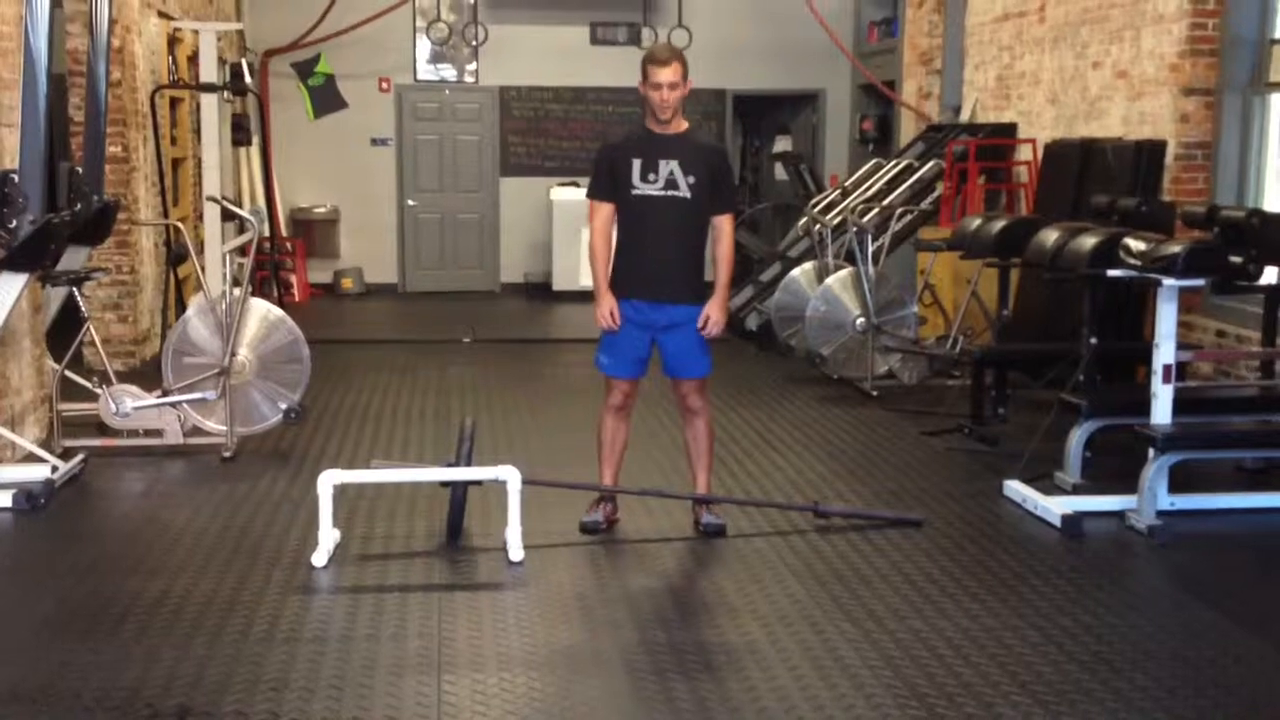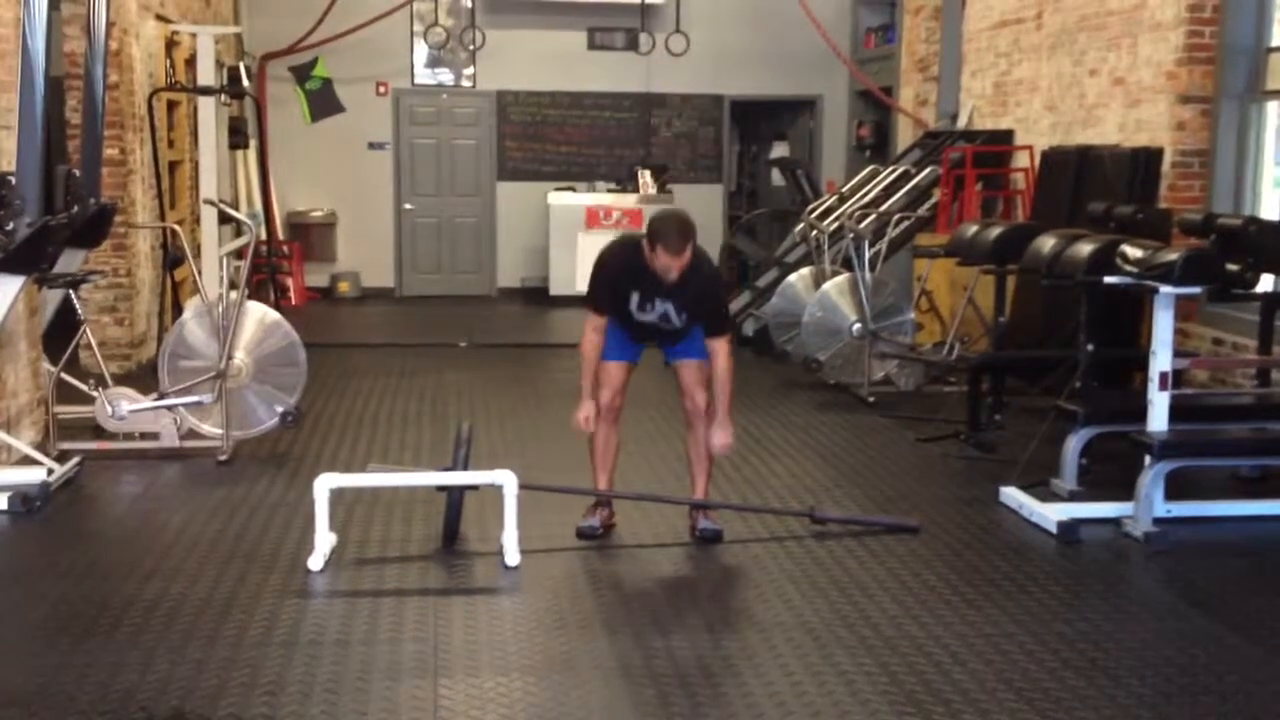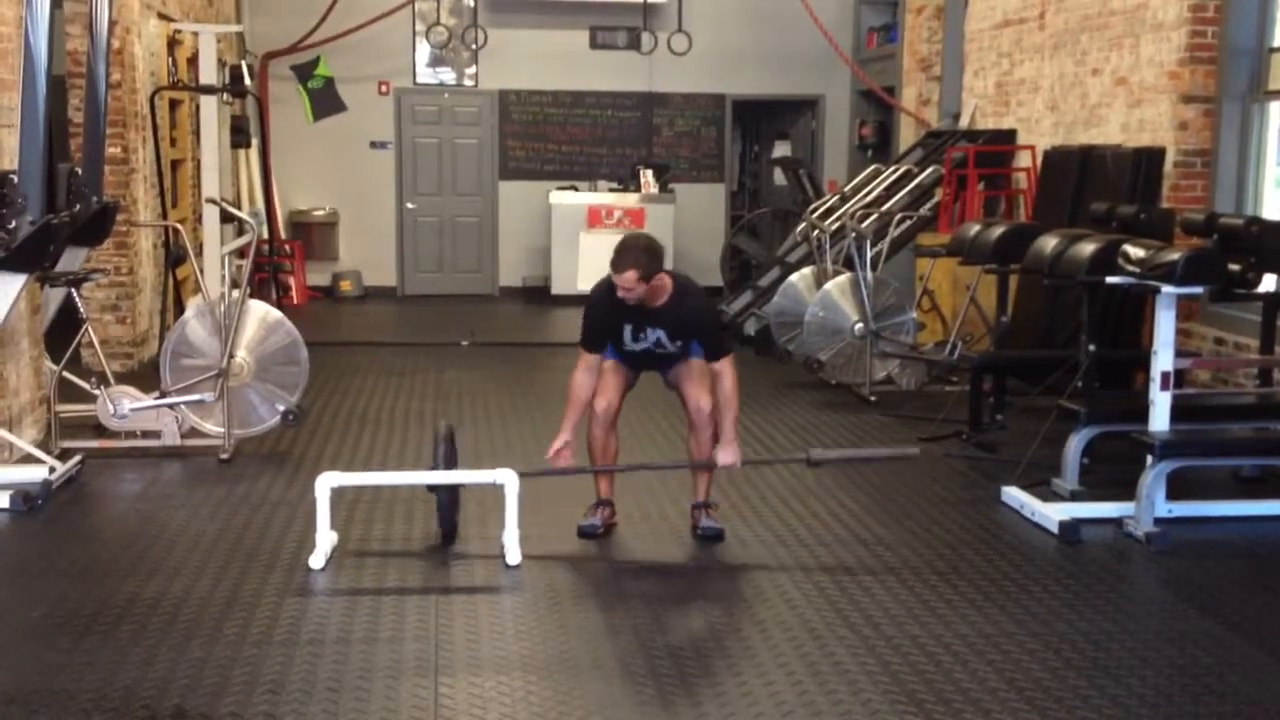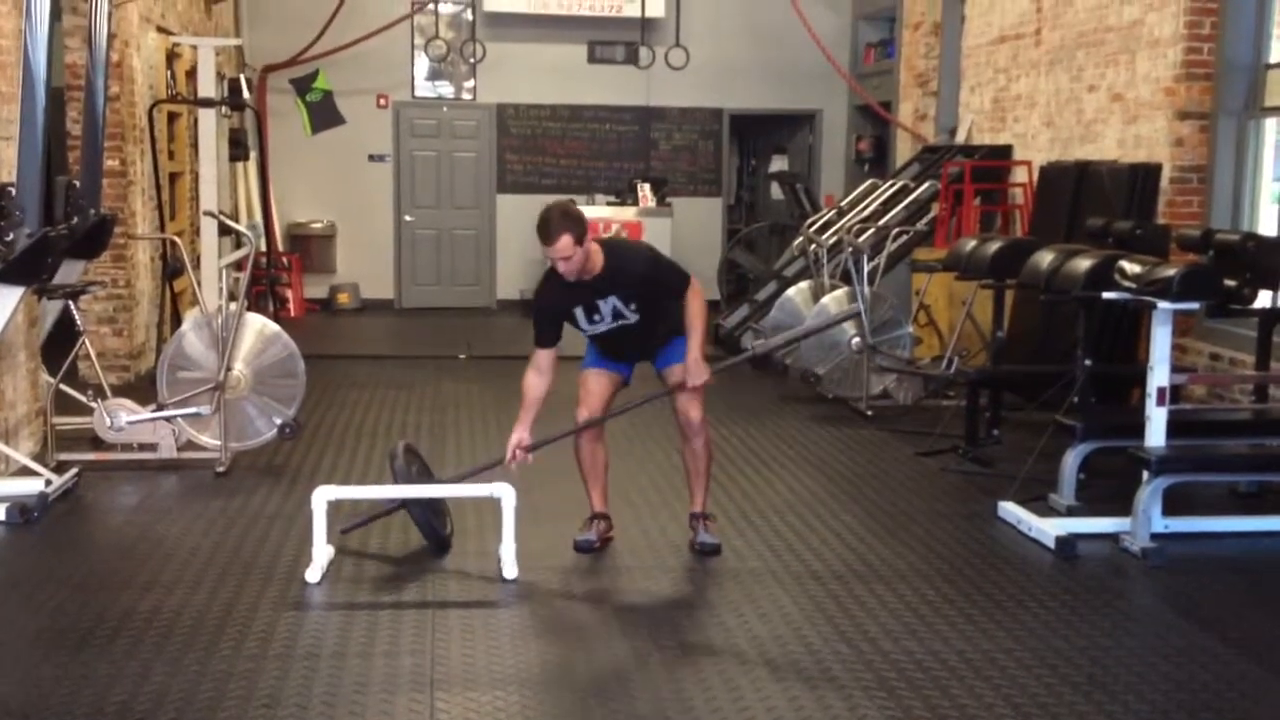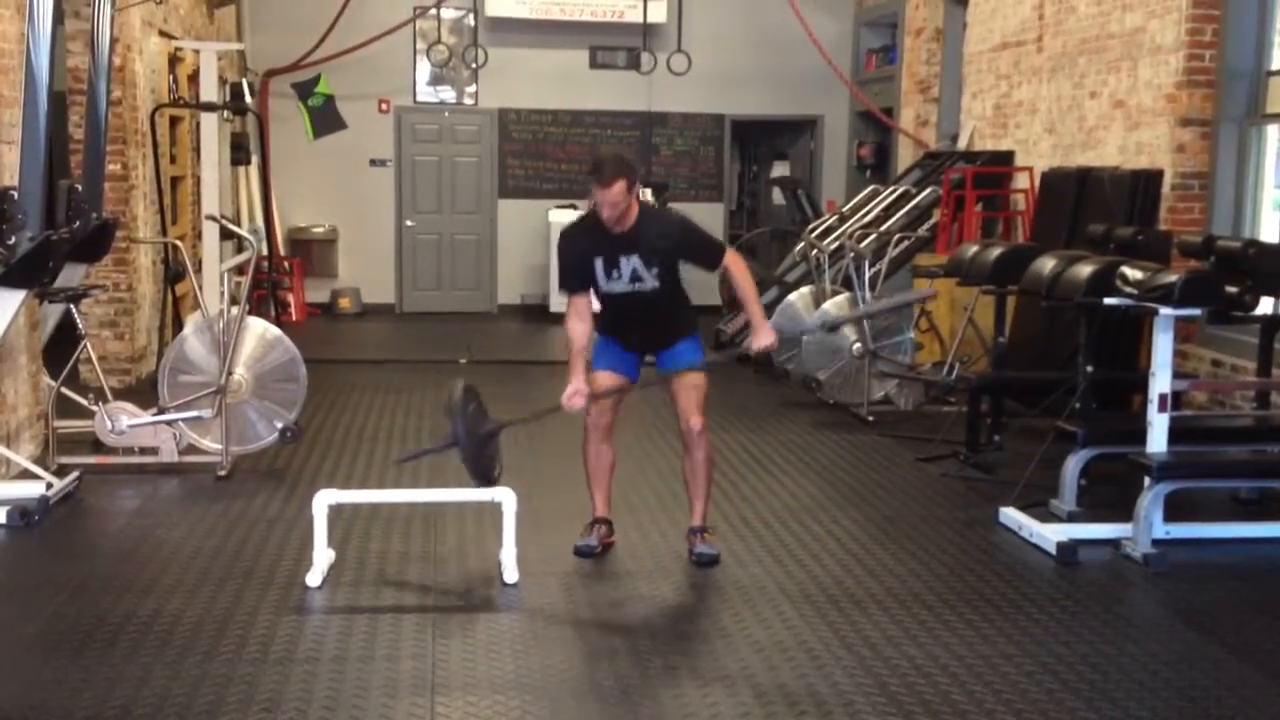
dt=1s
person 1, frame 1
left shoulder: (709, 155)
right shoulder: (617, 152)
left elbow: (723, 229)
right elbow: (600, 225)
left wrist: (720, 296)
right wrist: (602, 292)
left hip: (687, 304)
right hip: (627, 301)
left knee: (694, 401)
right knee: (618, 398)
left ankle: (703, 499)
right ankle: (607, 497)
person 1, frame 2
left shoulder: (705, 275)
right shoulder: (616, 259)
left elbow: (720, 347)
right elbow: (595, 328)
left wrist: (722, 421)
right wrist: (587, 397)
left hip: (684, 330)
right hip: (624, 324)
left knee: (698, 404)
right knee: (607, 402)
left ankle: (699, 507)
right ankle: (602, 504)
person 1, frame 3
left shoulder: (693, 302)
right shoulder: (603, 298)
left elbow: (724, 369)
right elbow: (588, 367)
left wrist: (728, 440)
right wrist: (567, 431)
left hip: (679, 352)
right hip: (621, 352)
left knee: (703, 409)
right knee: (602, 408)
left ankle: (702, 506)
right ankle: (604, 504)
person 1, frame 4
left shoulder: (636, 258)
right shoulder: (550, 292)
left elbow: (693, 292)
right elbow: (541, 365)
left wrist: (695, 358)
right wrist: (522, 427)
left hip: (667, 336)
right hip: (609, 347)
left knee: (693, 418)
right knee: (586, 418)
left ankle: (700, 517)
right ankle: (600, 517)
person 1, frame 5
left shoulder: (668, 228)
right shoulder: (576, 239)
left elbow: (731, 262)
right elbow: (579, 309)
left wrist: (759, 324)
right wrist: (577, 375)
left hip: (675, 333)
right hip: (616, 335)
left knee: (692, 424)
right knee: (596, 418)
left ankle: (698, 528)
right ankle: (601, 522)
